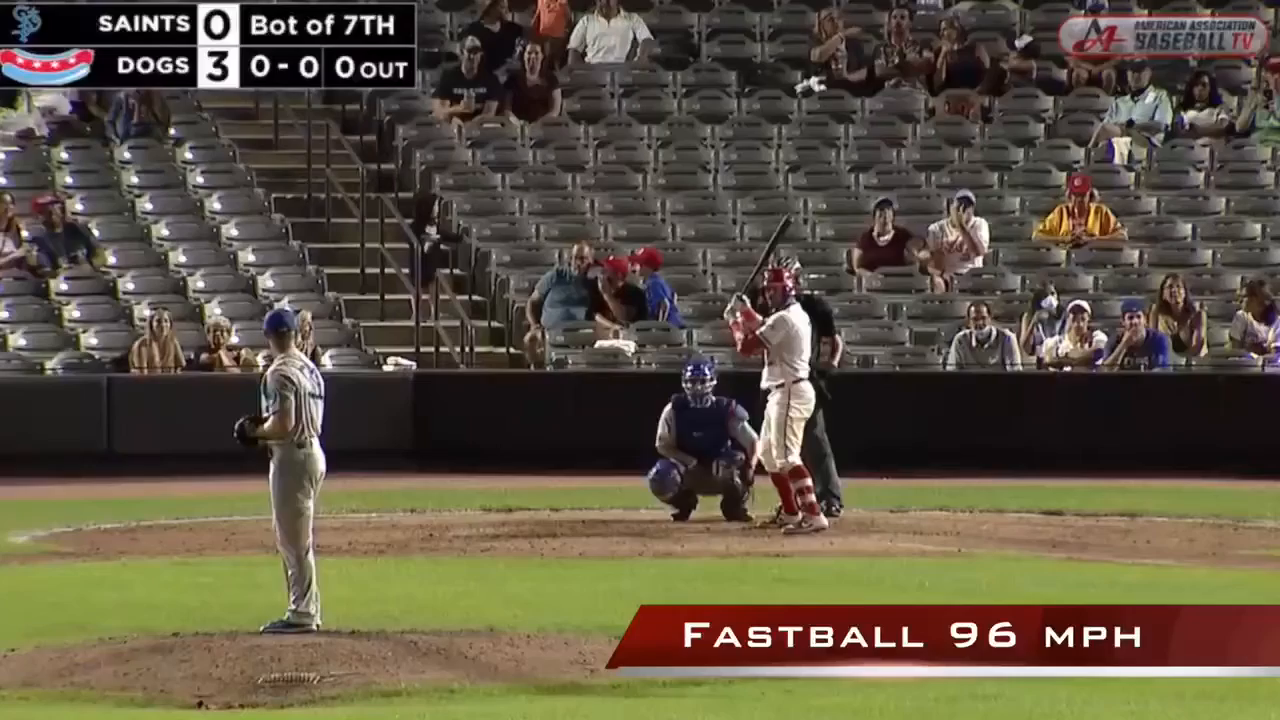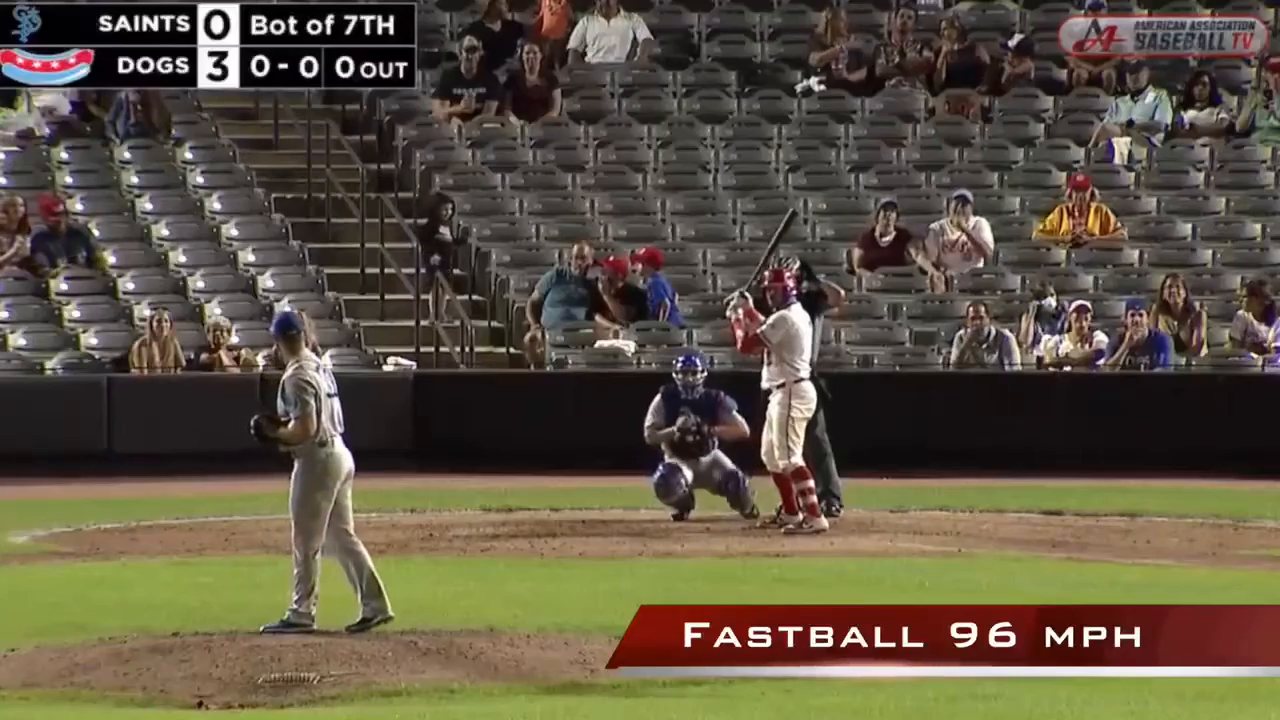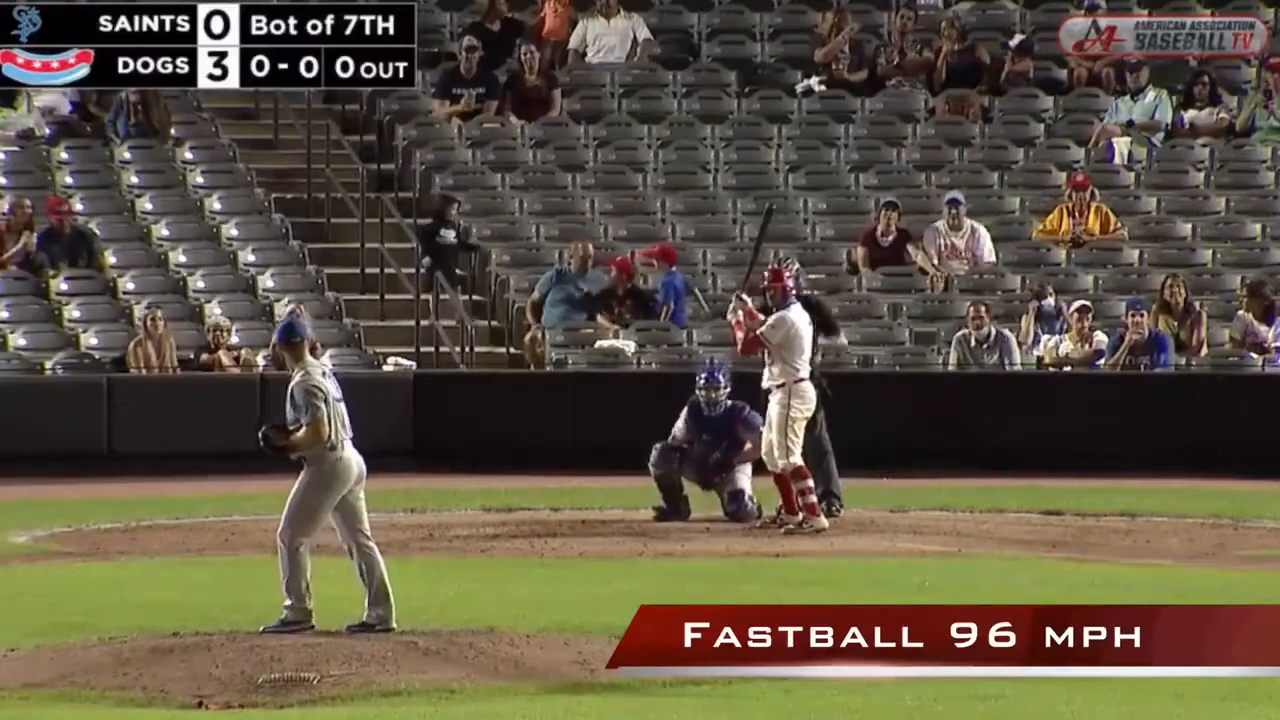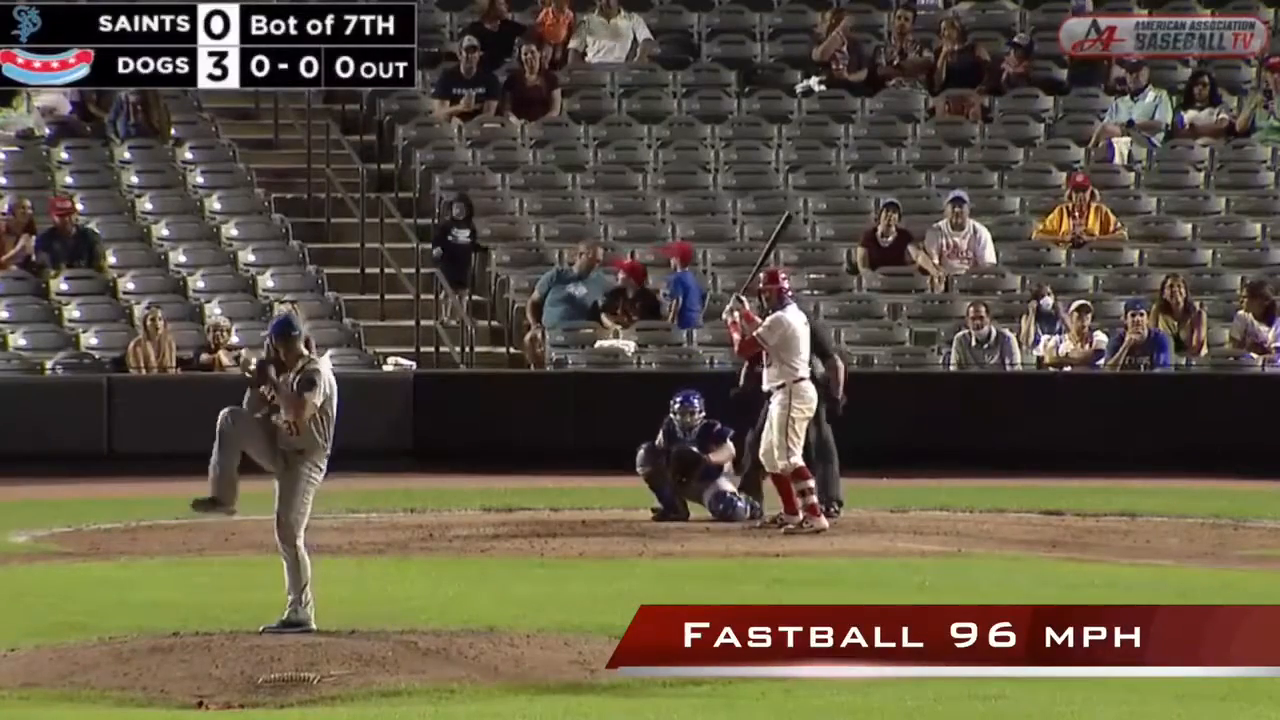
dt=0.7s
person 1, frame 1
left shoulder: (279, 371)
right shoulder: (310, 368)
left elbow: (283, 424)
left wrist: (257, 432)
right wrist: (267, 428)
left hip: (293, 458)
right hip: (312, 453)
left knee: (294, 539)
right knee: (290, 536)
left ankle: (301, 614)
right ankle: (307, 610)
person 1, frame 2
left shoulder: (296, 376)
right shoulder: (320, 367)
left elbow: (305, 428)
left wrist: (277, 433)
right wrist: (284, 428)
left hip: (317, 460)
right hip: (339, 455)
left knee: (306, 541)
right knee: (342, 536)
left ankle: (301, 615)
right ankle: (375, 605)
person 1, frame 3
left shoulder: (303, 382)
right shoulder: (323, 373)
left elbow: (318, 433)
left wrist: (286, 441)
right wrist: (290, 435)
left hip: (327, 465)
right hip: (349, 460)
left knee: (290, 536)
right knee: (358, 540)
left ankle: (298, 613)
right ankle: (381, 613)
person 1, frame 4
left shoulder: (315, 372)
right shoulder: (280, 371)
left elbow: (299, 412)
right elbow: (253, 410)
left wrist: (272, 381)
right wrist: (260, 383)
left hip: (305, 461)
right hip: (277, 449)
left knee: (289, 535)
right knee: (232, 418)
left ankle: (300, 615)
right ankle: (223, 497)
person 2, frame 1
left shoulder: (784, 318)
right shoulder: (796, 314)
left elbow: (746, 347)
right elbow: (765, 330)
left wrist: (734, 320)
right wrist: (746, 311)
left hip: (790, 394)
right hip: (782, 393)
left knee: (786, 457)
right knee: (769, 455)
left ankle: (814, 516)
right ankle: (791, 513)
person 2, frame 2
left shoulder: (784, 317)
right shoulder: (797, 314)
left elbow: (746, 345)
right elbow: (766, 332)
left wrist: (736, 317)
right wrist: (748, 310)
left hip: (791, 394)
right hip: (783, 394)
left knee: (789, 457)
right knee: (771, 456)
left ankle: (815, 518)
right ankle: (791, 513)
person 2, frame 3
left shoulder: (784, 318)
right shoulder: (798, 314)
left elbow: (746, 347)
right elbow: (766, 329)
left wrist: (736, 320)
right wrist: (747, 310)
left hip: (790, 394)
right hip: (784, 393)
left knee: (788, 457)
right knee: (772, 455)
left ankle: (814, 516)
right ankle: (791, 513)
person 2, frame 4
left shoulder: (780, 319)
right shoulder: (794, 315)
left elbow: (743, 349)
right elbow: (765, 335)
left wrist: (732, 320)
right wrist: (745, 313)
left hip: (792, 394)
right hip: (787, 394)
left knee: (789, 457)
right knee: (770, 456)
left ankle: (815, 516)
right ankle: (792, 513)
